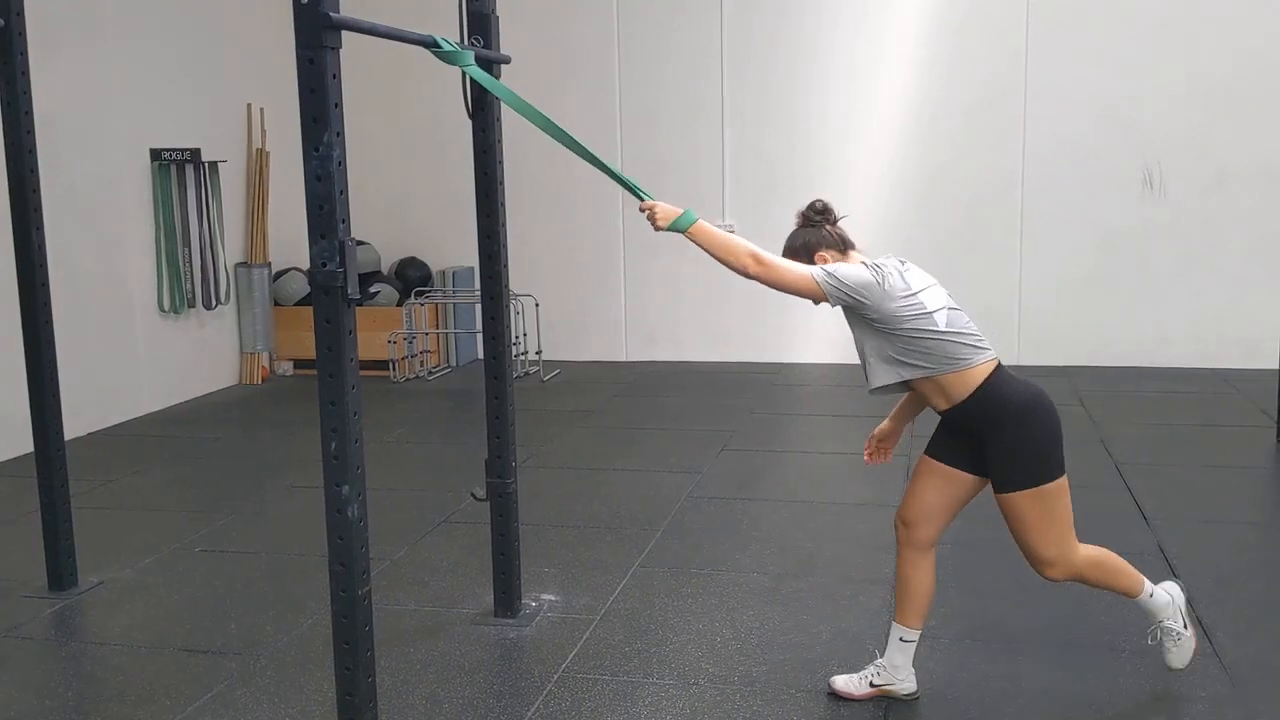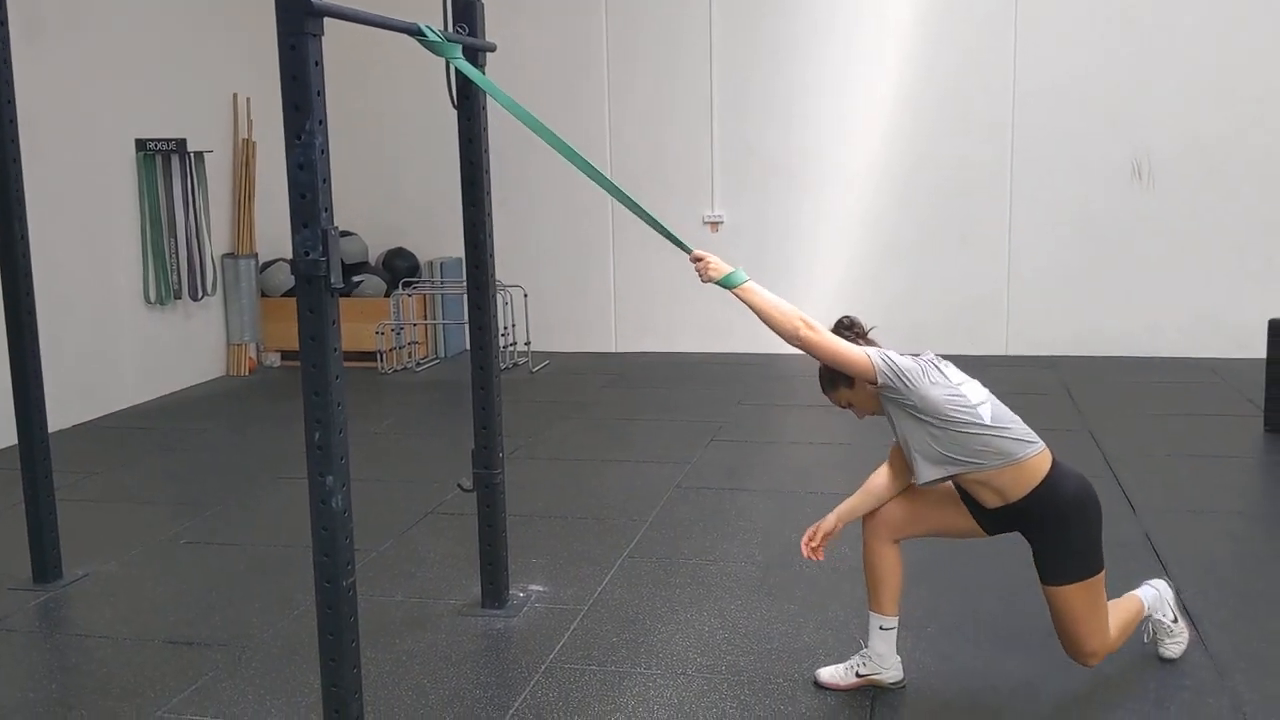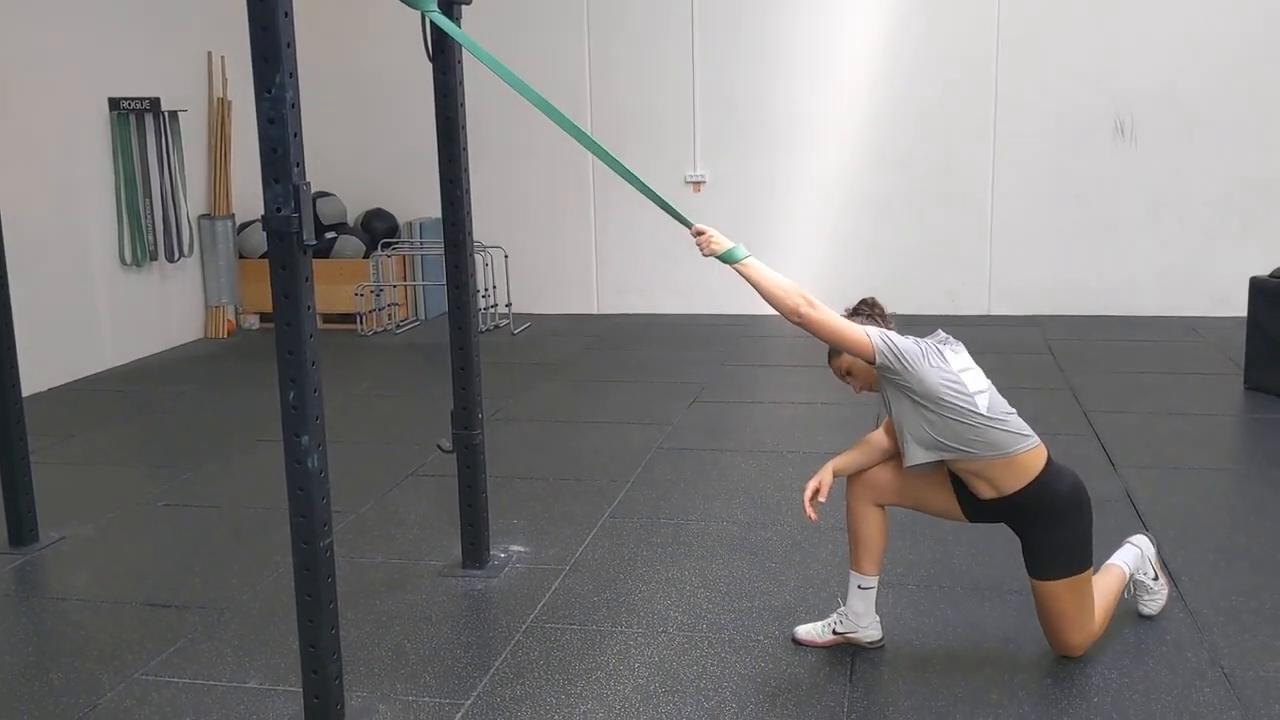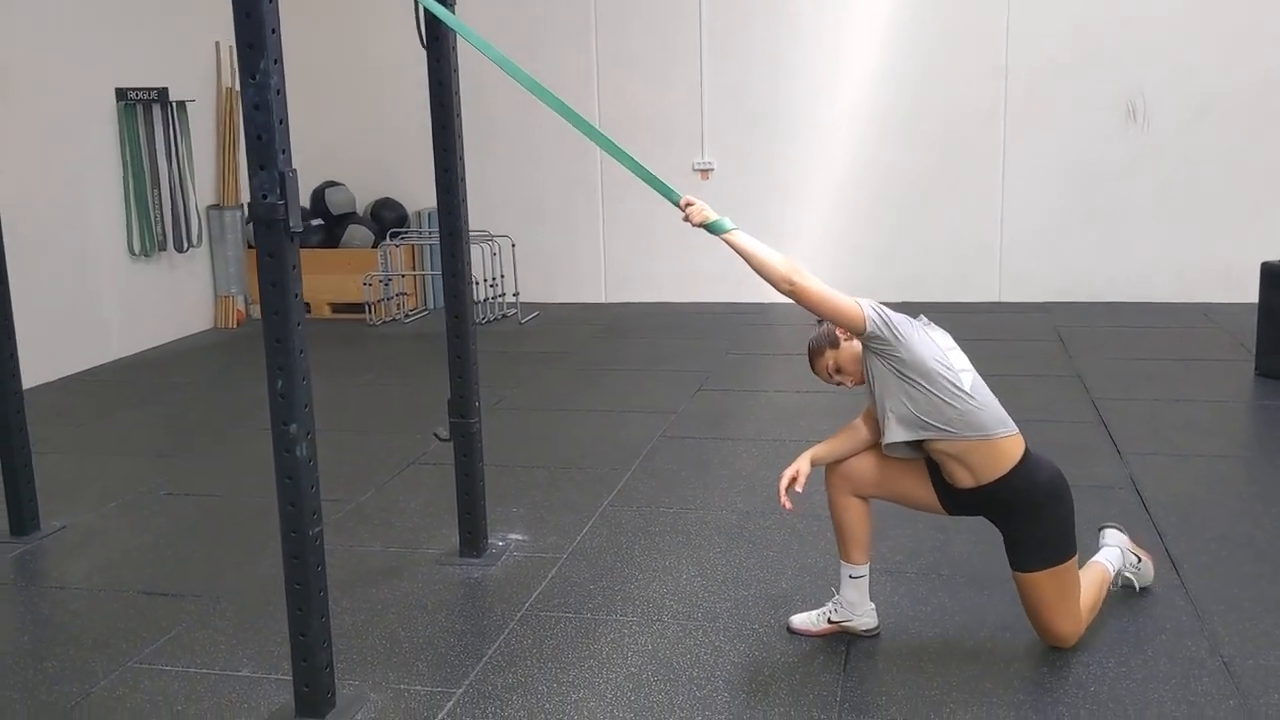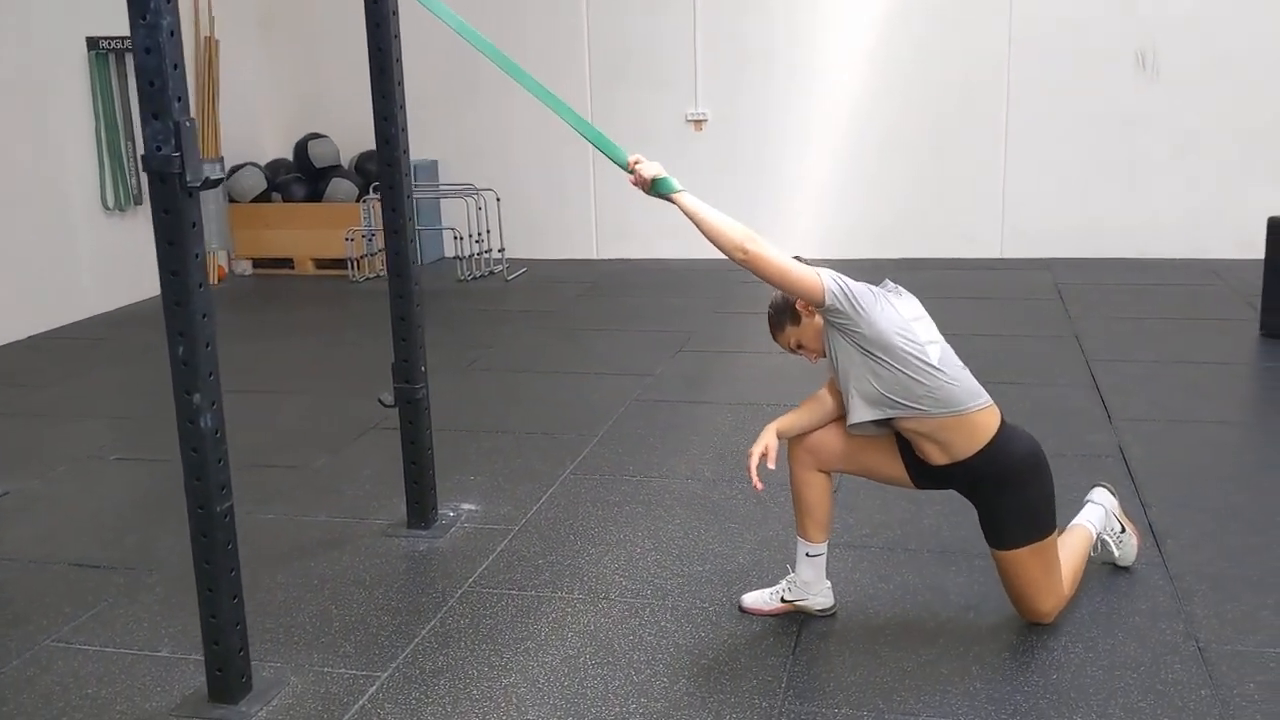
dt=1s
person 1, frame 1
left shoulder: (864, 282)
right shoulder: (886, 274)
left elbow: (758, 264)
left wrist: (685, 221)
right wrist: (894, 424)
left hip: (1013, 419)
right hip: (968, 422)
left knee: (1054, 560)
right knee: (913, 529)
left ankle: (1162, 602)
right ankle: (895, 671)
person 1, frame 2
left shoulder: (907, 377)
right shoulder: (907, 395)
left elbow: (805, 332)
right elbow: (897, 472)
left wrist: (734, 279)
right wrist: (837, 518)
left hip: (1057, 507)
right hip: (997, 499)
left knee: (1088, 648)
right knee: (880, 521)
left ankle: (1152, 600)
right ankle: (881, 660)
person 1, frame 3
left shoulder: (907, 356)
right shoulder: (905, 376)
left elbow: (803, 310)
right elbow: (889, 438)
left wrist: (733, 254)
right wrist: (833, 467)
left hip: (1048, 502)
right hip: (985, 490)
left knee: (1071, 643)
right knee: (865, 482)
left ankle: (1131, 560)
right ankle: (860, 621)
person 1, frame 4
left shoulder: (891, 336)
right shoulder: (886, 364)
left elbow: (794, 282)
right elbow: (870, 426)
left wrist: (722, 226)
right wrist: (811, 457)
left hip: (1027, 493)
right hip: (963, 481)
left knee: (1062, 633)
right knee: (844, 473)
left ankle: (1113, 556)
right ankle: (854, 610)
person 1, frame 5
left shoulder: (853, 304)
right shoulder: (852, 327)
left elbow: (748, 249)
right elbow: (838, 395)
left wrist: (671, 188)
right wrist: (775, 428)
left hip: (1003, 468)
right hip: (935, 455)
left knee: (1040, 610)
right knee: (808, 445)
left ankle: (1096, 518)
right ankle: (810, 588)
